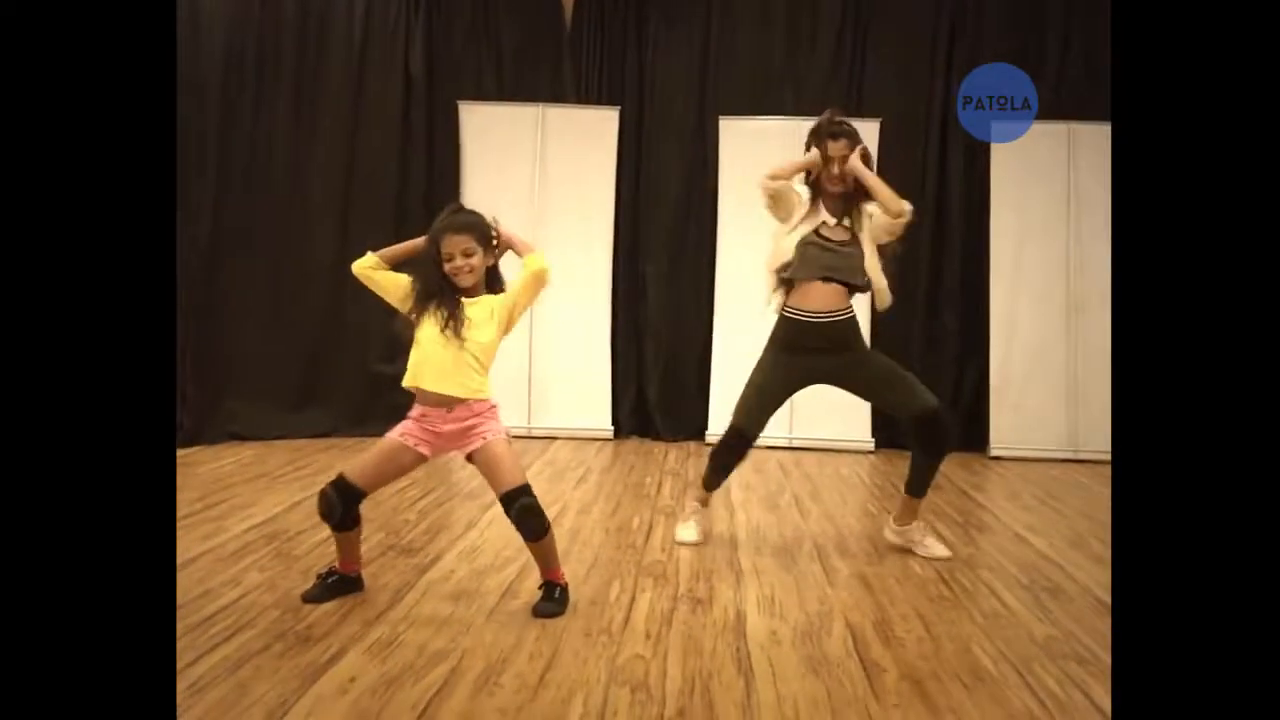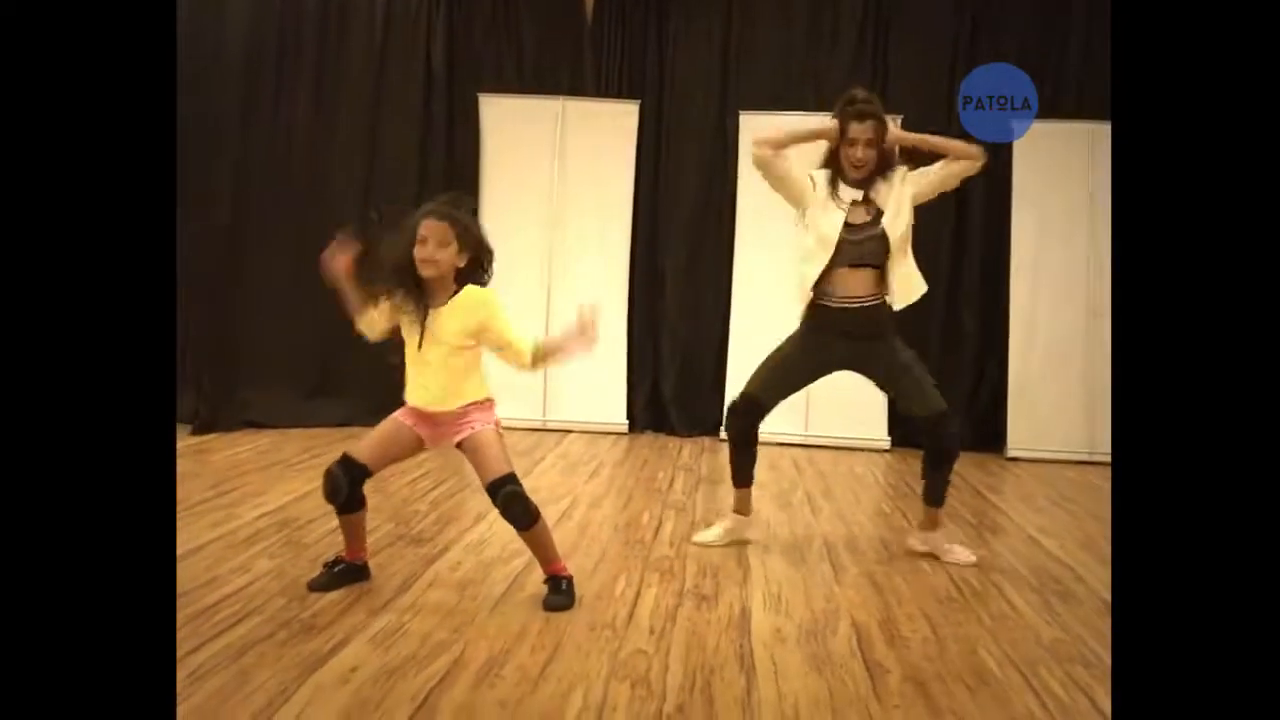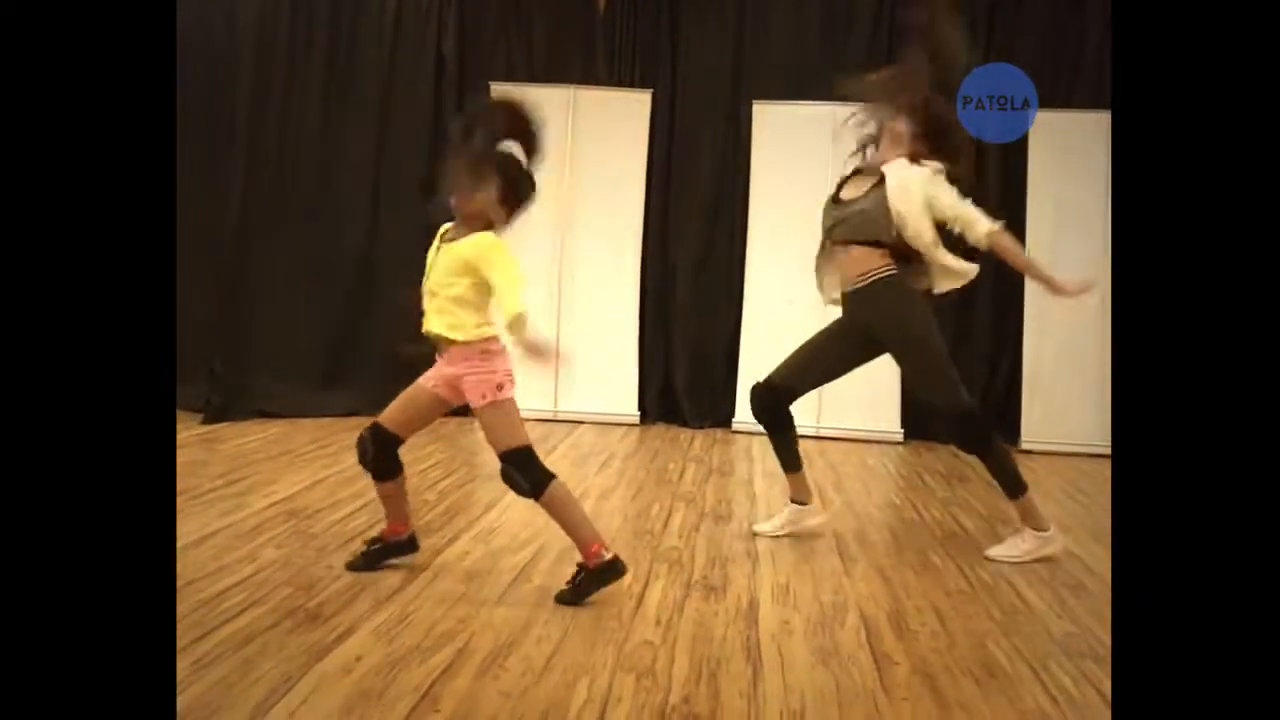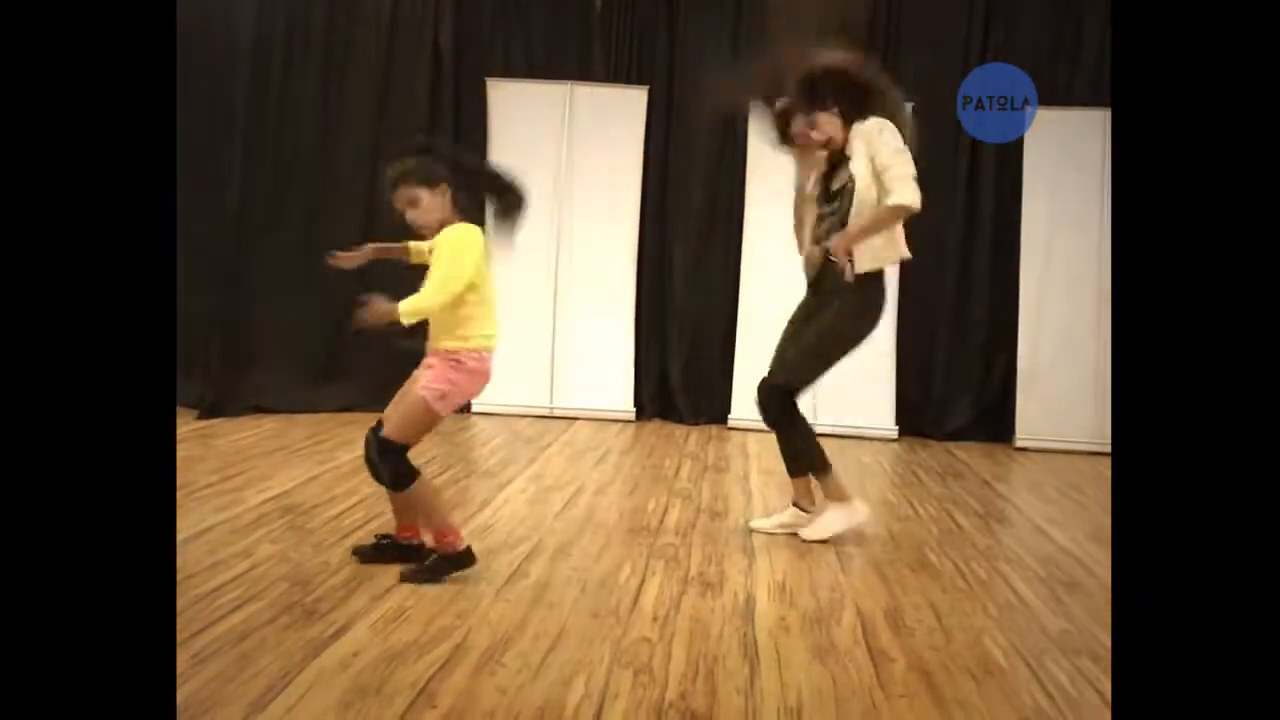
dt=0.4s
person 1, frame 1
left shoulder: (869, 216)
right shoulder: (796, 205)
left elbow: (901, 214)
right elbow: (771, 182)
left wrist: (863, 171)
right wrist: (807, 161)
left hip: (846, 346)
right hip: (791, 344)
left knee: (931, 419)
right knee: (738, 437)
left ankle: (906, 523)
right ankle: (698, 506)
person 1, frame 2
left shoulder: (900, 187)
right shoulder: (814, 189)
left elbow: (974, 158)
right elbow: (761, 152)
left wrist: (905, 139)
right wrist: (824, 131)
left hip: (877, 332)
right hip: (822, 328)
left knee: (938, 424)
right knee: (744, 410)
left ankle: (930, 530)
right ankle: (739, 516)
person 1, frame 3
left shoulder: (916, 179)
right shoulder: (853, 181)
left elbow: (982, 230)
left wrist: (1049, 282)
left hip: (894, 306)
right hip: (856, 315)
left knee: (964, 419)
right knee: (766, 396)
left ankle: (1038, 528)
right ankle: (802, 505)
person 1, frame 4
left shoulder: (876, 134)
right shoulder: (819, 164)
left elbow: (907, 200)
right elbow: (809, 239)
left wrist: (848, 236)
right wrist: (811, 178)
left hip: (853, 291)
right hip: (821, 288)
left knee: (776, 395)
right knee: (772, 392)
left ankle: (842, 501)
right ankle: (804, 507)
person 2, frame 1
left shoulder: (499, 307)
right shoulder: (425, 300)
left elbow: (539, 269)
right elbow: (364, 267)
left wrist: (510, 241)
right wrist: (420, 245)
left hip: (475, 417)
right hip: (422, 421)
left knee: (521, 503)
right knee: (337, 497)
left ankle: (554, 583)
right ankle: (347, 571)
person 2, frame 2
left shoulder: (479, 301)
right shoulder: (405, 295)
left elbow: (523, 356)
right elbow: (371, 327)
left wrist: (567, 342)
right wrist: (343, 280)
left hip: (470, 412)
right hip: (418, 412)
left knee: (507, 493)
right knee: (342, 476)
left ankle: (559, 575)
right ankle: (354, 560)
person 2, frame 3
left shoulder: (485, 247)
right shoulder: (447, 235)
left elbow: (510, 294)
left wrist: (527, 336)
left hip: (480, 360)
right hip: (448, 363)
left knee: (521, 468)
right knee: (375, 442)
left ankle: (599, 559)
right ankle: (398, 535)
person 2, frame 4
left shoulder: (462, 237)
right shoulder: (447, 238)
left elbow: (429, 301)
right elbow: (419, 251)
left wrist: (389, 311)
right wrist: (371, 252)
left hip: (460, 363)
right hip: (441, 359)
left knee: (385, 454)
right knee: (380, 441)
left ankle: (452, 546)
right ankle: (407, 537)
